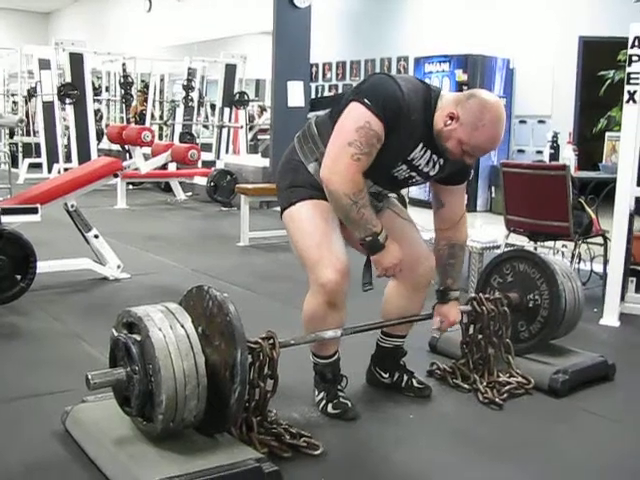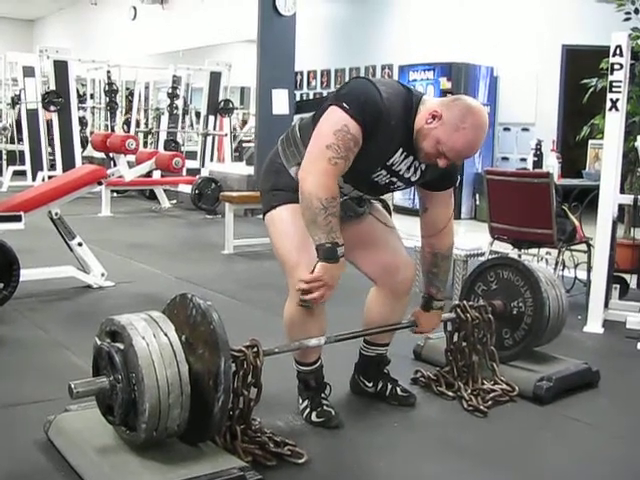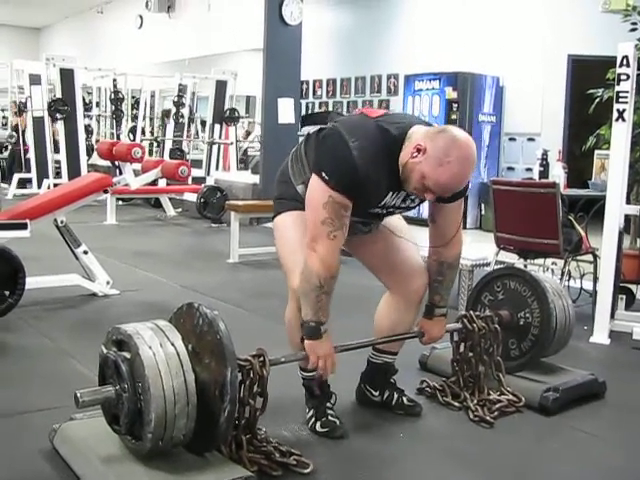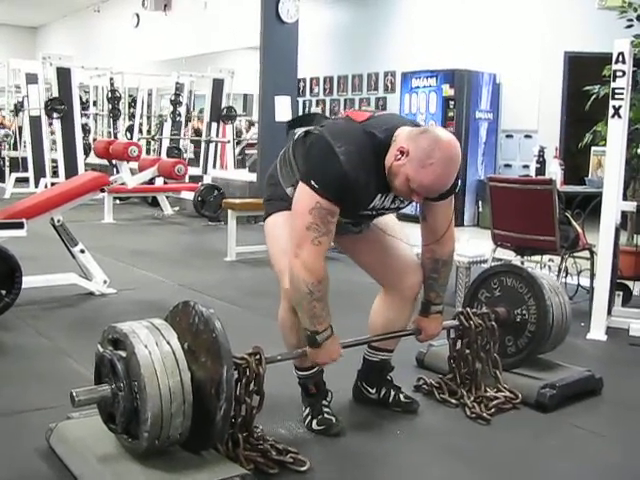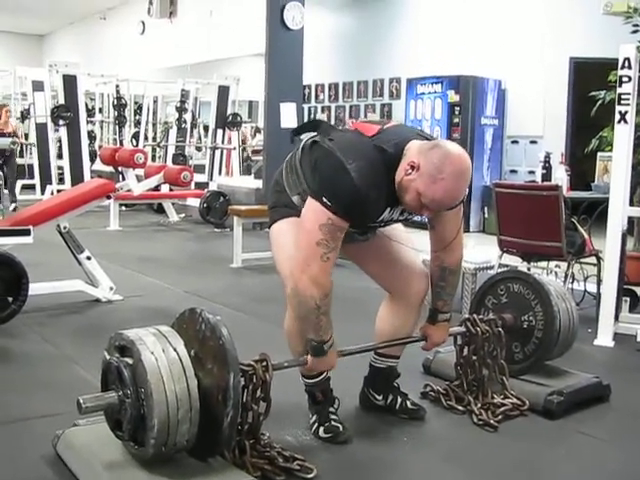
dt=1s
person 1, frame 1
left shoulder: (457, 158)
right shoulder: (390, 98)
left elbow: (451, 226)
right elbow: (336, 175)
left wrist: (448, 295)
right wrist: (378, 243)
left hip: (366, 191)
right hip: (311, 178)
left knee: (421, 267)
right knee: (331, 277)
left ankle: (386, 365)
right ankle: (327, 379)
person 1, frame 2
left shoulder: (442, 163)
right shoulder: (370, 101)
left elbow: (438, 233)
right elbow: (316, 178)
left wrist: (433, 304)
right wrist: (331, 257)
left hip: (351, 197)
right hip: (294, 182)
left knee: (400, 275)
right knee: (310, 285)
left ankle: (370, 373)
right ankle: (311, 387)
person 1, frame 3
left shoulder: (446, 168)
right shoulder: (352, 153)
left elbow: (446, 243)
right elbow: (321, 251)
left wrist: (436, 311)
right wrist: (316, 333)
left hip: (367, 207)
right hip: (302, 193)
left knee: (413, 281)
right knee: (304, 287)
left ankle: (376, 381)
right ankle: (317, 395)
person 1, frame 4
left shoulder: (434, 166)
right shoulder: (339, 160)
left elbow: (439, 240)
right elbow: (306, 257)
left wrist: (433, 309)
right wrist: (320, 337)
left hip: (358, 205)
right hip: (292, 194)
left knee: (409, 277)
right knee: (296, 287)
left ankle: (373, 379)
right ankle: (312, 392)
person 1, frame 5
left shoulder: (444, 176)
right shoulder: (351, 176)
left elbow: (447, 249)
right elbow: (311, 274)
left wrist: (440, 317)
right wrist: (322, 347)
left hip: (365, 209)
right hip: (299, 198)
left knee: (414, 283)
right knee: (302, 294)
left ankle: (379, 386)
right ankle: (320, 399)
